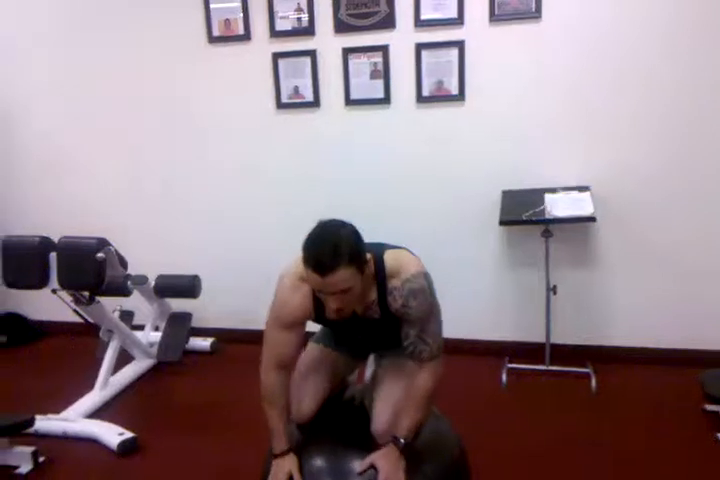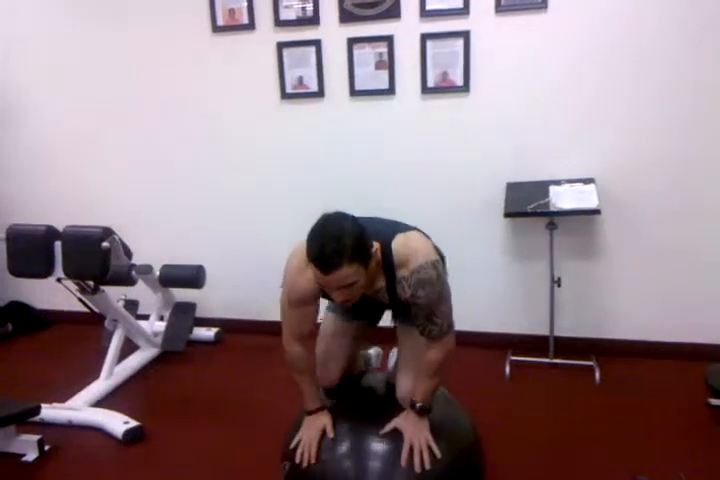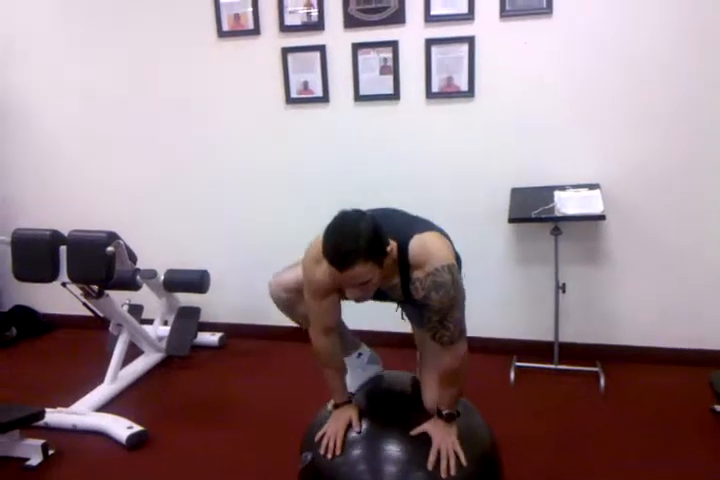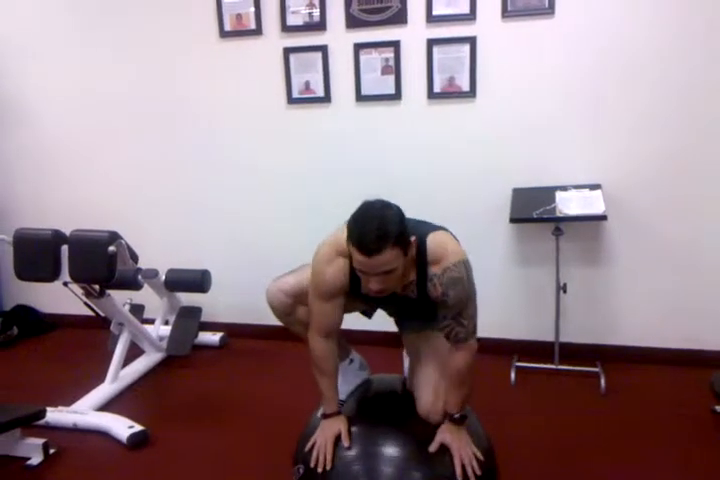
dt=0.7s
person 1, frame 1
left shoulder: (408, 282)
right shoulder: (294, 287)
left elbow: (428, 368)
right elbow: (274, 369)
left wrist: (397, 447)
right wrist: (281, 452)
left hip: (399, 336)
right hip: (342, 333)
left knee: (384, 431)
right knee: (300, 412)
left ankle: (379, 384)
right ankle: (339, 386)
person 1, frame 2
left shoulder: (417, 267)
right shoulder: (301, 268)
left elbow: (441, 342)
right elbow: (296, 342)
left wrist: (418, 411)
right wrist: (314, 410)
left hip: (412, 298)
right hip: (357, 293)
left knee: (408, 397)
right knee: (326, 380)
left ankle: (402, 366)
right ankle: (364, 363)
person 1, frame 3
left shoulder: (433, 266)
right shoulder: (319, 260)
left elbow: (453, 349)
right elbow: (323, 333)
left wrist: (445, 417)
right wrist: (341, 403)
left hip: (421, 286)
right hip: (375, 272)
left knee: (435, 403)
right knee: (281, 288)
left ankle: (427, 366)
right ankle: (360, 360)
person 1, frame 4
left shoulder: (447, 264)
right shoulder: (332, 257)
left elbow: (463, 346)
right elbow: (322, 336)
left wrist: (454, 421)
right wrist: (331, 413)
left hip: (424, 308)
right hip: (356, 294)
left knee: (433, 413)
right knee: (279, 295)
left ankle: (416, 371)
right ankle: (349, 365)
